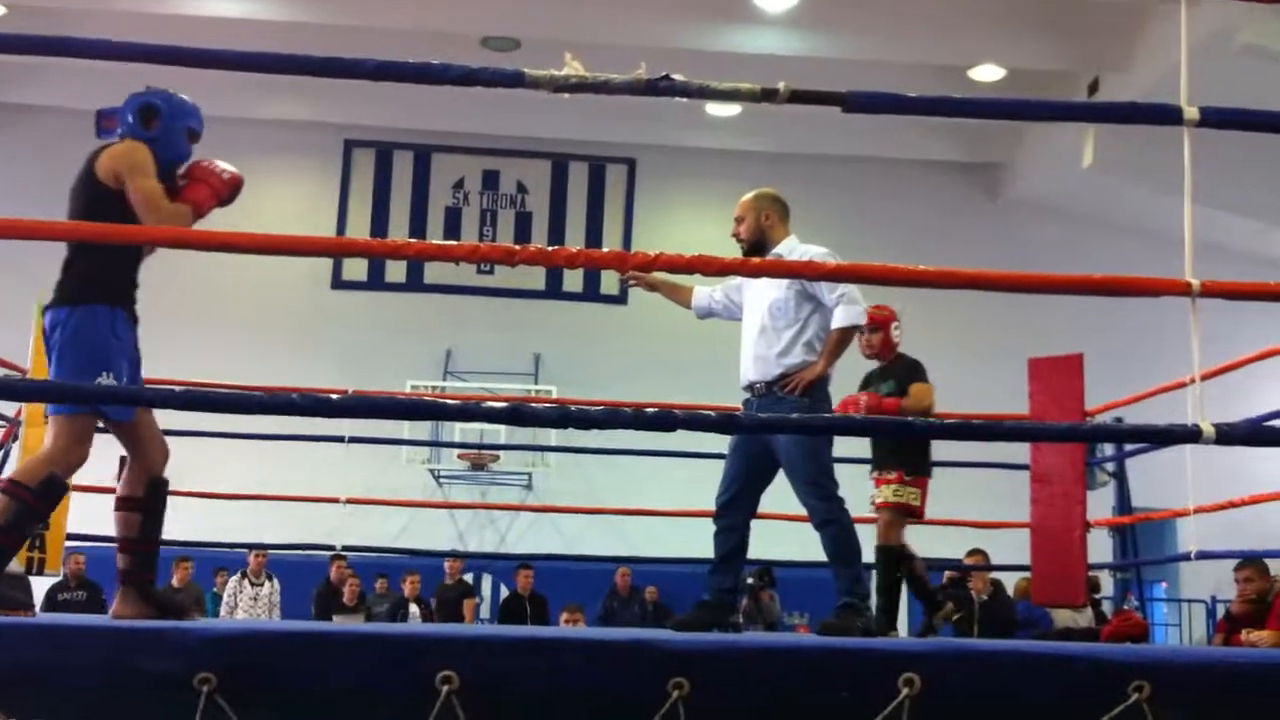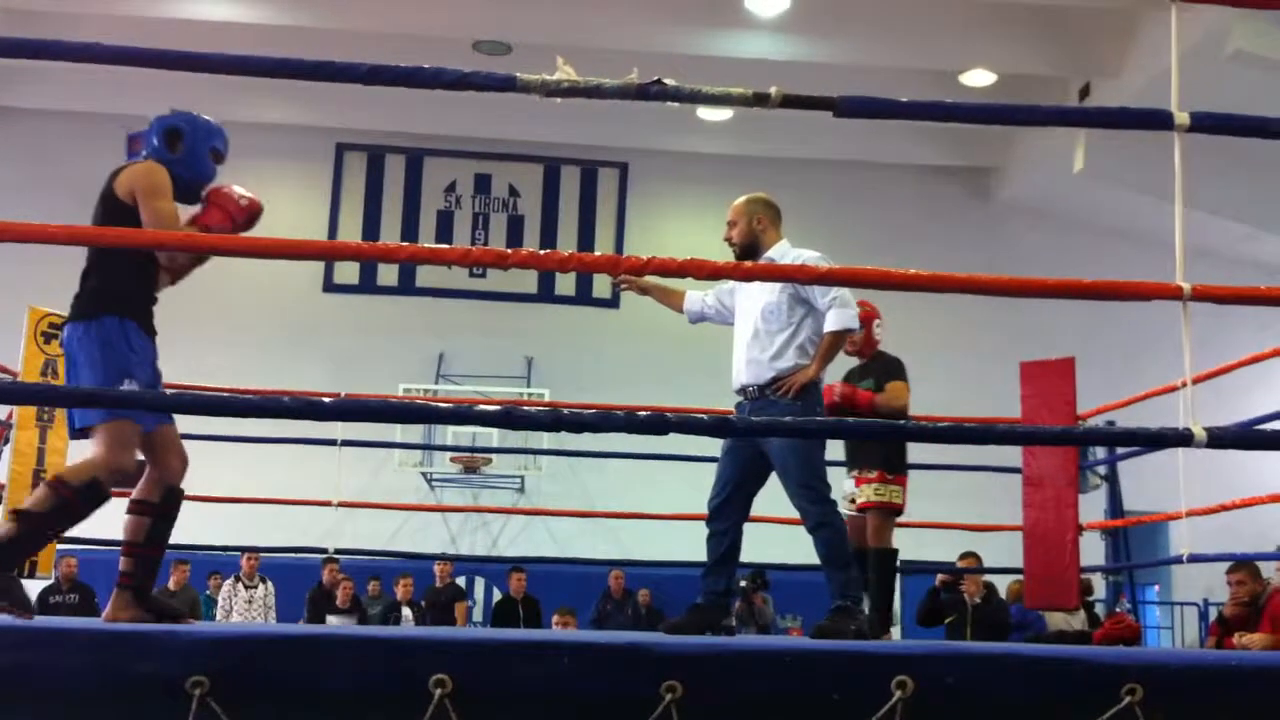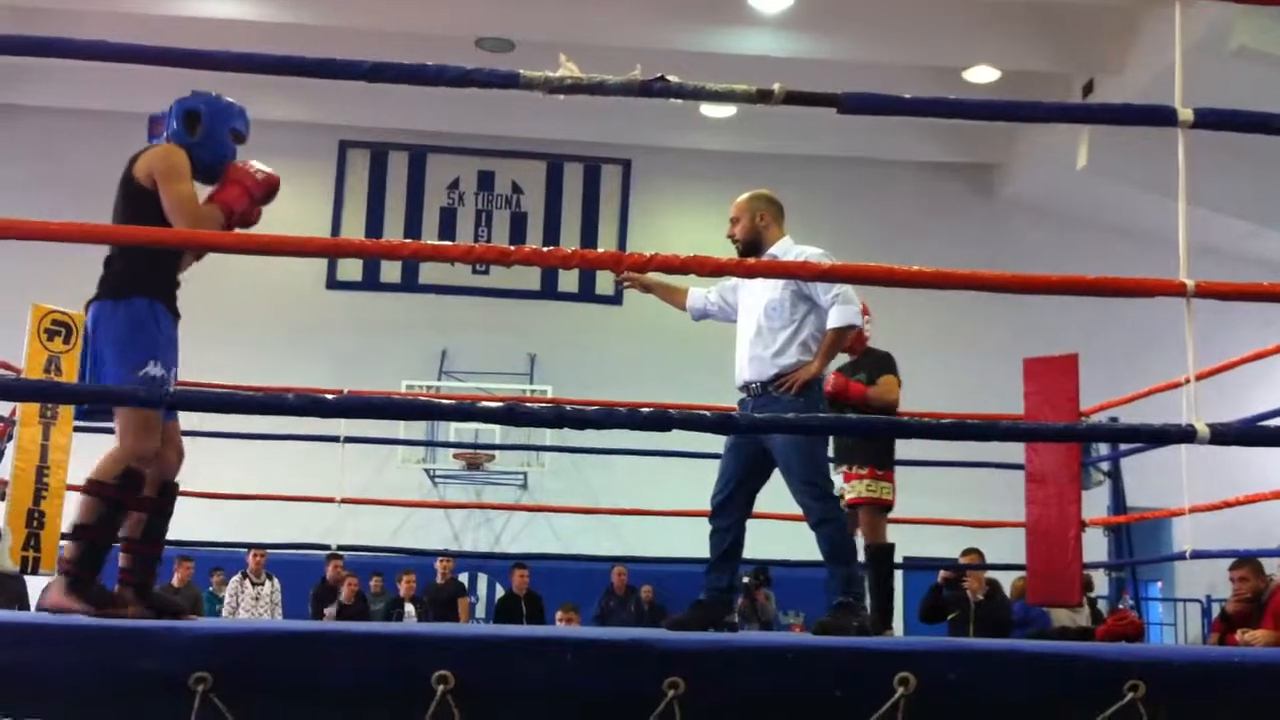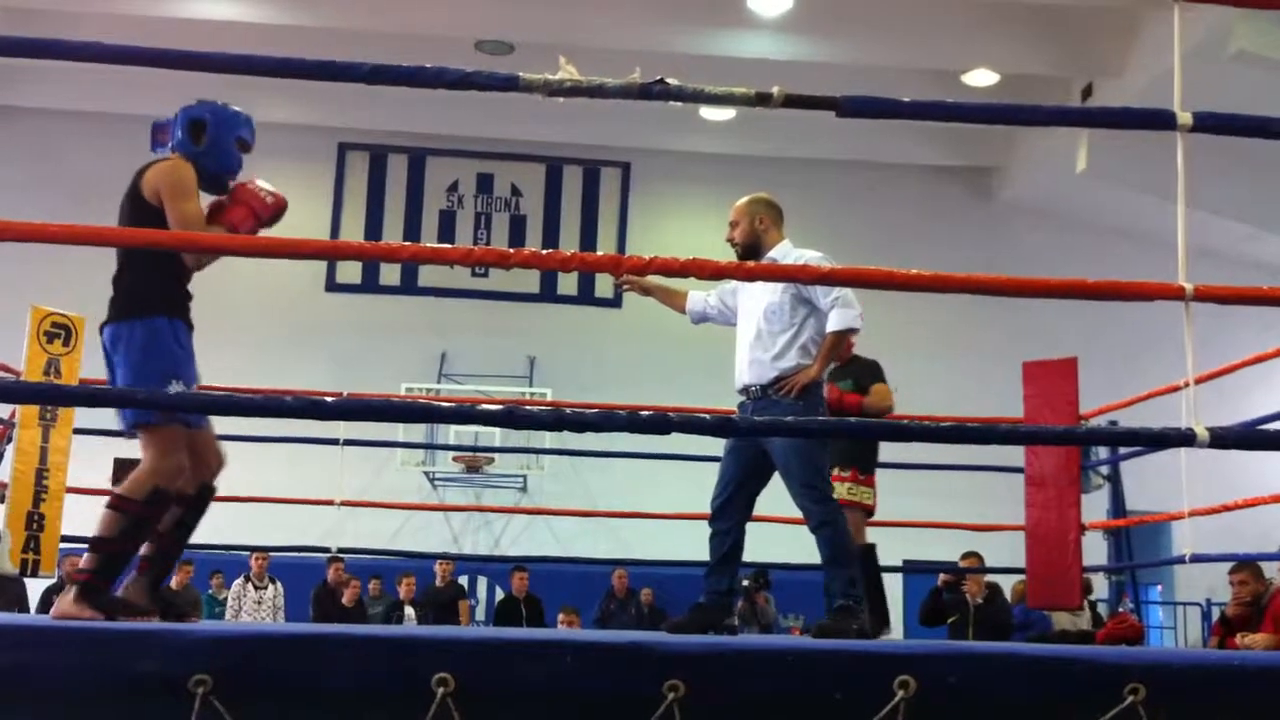
dt=0.2s
person 1, frame 1
left shoulder: (111, 174)
right shoulder: (129, 152)
right elbow: (162, 226)
left wrist: (183, 203)
right wrist: (203, 194)
left hip: (105, 317)
right hip: (91, 314)
left knee: (150, 453)
right knee: (67, 449)
left ankle: (135, 593)
person 1, frame 2
left shoulder: (141, 191)
right shoulder: (147, 173)
left elbow: (153, 271)
right elbow: (168, 251)
left wrist: (207, 239)
right wrist: (218, 219)
left hip: (127, 332)
right hip: (107, 327)
left knee: (169, 462)
right knee: (113, 458)
left ankle: (130, 596)
person 1, frame 3
left shoulder: (160, 174)
right shoulder: (166, 155)
left elbow: (176, 254)
right elbow: (191, 228)
left wrist: (227, 217)
right wrist: (235, 196)
left hip: (143, 313)
right hip: (132, 308)
left knee: (166, 457)
right knee: (140, 444)
left ankle: (132, 593)
right ankle: (72, 578)
person 1, frame 4
left shoulder: (164, 185)
right shoulder: (174, 171)
right elbow: (193, 251)
left wrist: (228, 226)
right wrist: (242, 217)
left hip: (156, 328)
right hip: (149, 325)
left knee: (204, 461)
right knee: (166, 463)
left ankle: (143, 586)
right ankle: (83, 592)
person 2, frame 1
left shoulder: (809, 260)
right shoulder: (751, 280)
left elbow: (851, 309)
right elbow: (706, 301)
left wrist: (821, 366)
right wrist: (656, 284)
left hip: (795, 401)
right hip: (758, 404)
left knee: (822, 503)
right knee: (730, 506)
left ankle: (855, 606)
right ankle: (719, 602)
person 2, frame 2
left shoulder: (802, 264)
right shoulder: (744, 284)
left elbow: (844, 313)
right elbow: (698, 305)
left wrist: (814, 369)
right wrist: (647, 287)
left hip: (788, 405)
right hip: (750, 408)
left knee: (815, 507)
right knee: (723, 509)
left ankle: (848, 608)
right ankle: (712, 605)
person 2, frame 3
left shoulder: (804, 261)
right shoulder: (746, 281)
left elbow: (847, 309)
right elbow: (700, 302)
left wrist: (816, 365)
right wrist: (649, 285)
left hip: (790, 401)
right hip: (752, 404)
left knee: (818, 503)
right knee: (726, 506)
left ankle: (850, 604)
right ankle: (715, 601)
person 2, frame 4
left shoulder: (804, 264)
right shoulder: (746, 284)
left elbow: (846, 312)
right elbow: (700, 305)
left wrist: (816, 369)
right wrist: (649, 288)
left hip: (790, 404)
right hip: (752, 408)
left knee: (817, 506)
right knee: (726, 508)
left ankle: (848, 607)
right ankle: (714, 604)
person 3, frame 1
left shoulder: (909, 367)
right shoulder: (871, 379)
left elbow: (924, 404)
right elbow: (861, 419)
left wrist: (876, 406)
right wrist: (852, 411)
left hip: (907, 466)
right hip: (883, 467)
left knee: (887, 535)
right knee: (894, 540)
left ankle: (885, 620)
right ankle: (934, 604)
person 3, frame 2
left shoulder: (889, 365)
right shoulder: (851, 375)
left elbow: (898, 402)
right elbow: (839, 416)
left wrist: (851, 397)
right wrist: (831, 403)
left hip: (884, 466)
right hip: (858, 468)
left knee: (877, 538)
right knee: (856, 540)
left ankle: (879, 622)
right ankle: (882, 609)
person 3, frame 3
left shoulder: (880, 360)
right shoulder: (841, 371)
left elbow: (890, 397)
right elbow: (830, 412)
left wrist: (845, 389)
right wrist: (823, 394)
left hip: (873, 464)
right hip: (845, 464)
left knee: (873, 536)
left ankle: (882, 619)
person 3, frame 4
left shoulder: (865, 367)
right shoulder: (827, 377)
left elbow: (885, 403)
left wrist: (840, 400)
left hip: (855, 467)
right hip: (829, 467)
left knee: (854, 538)
left ankle: (878, 619)
